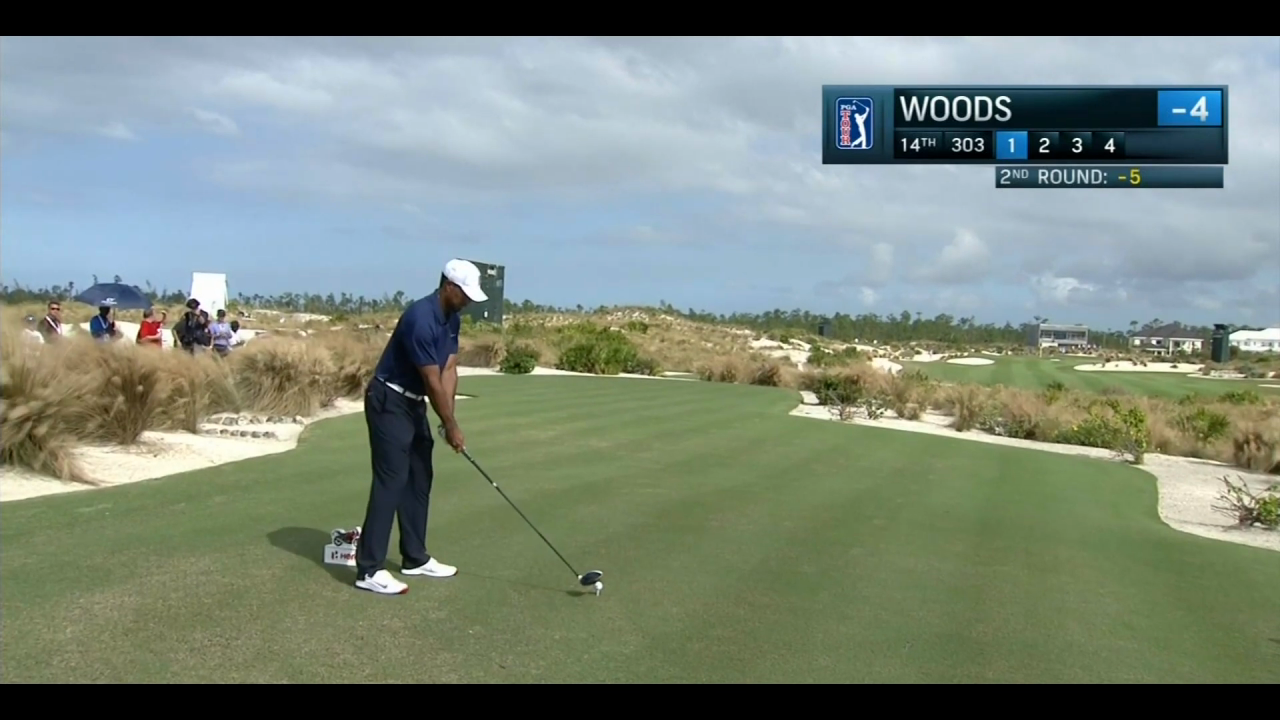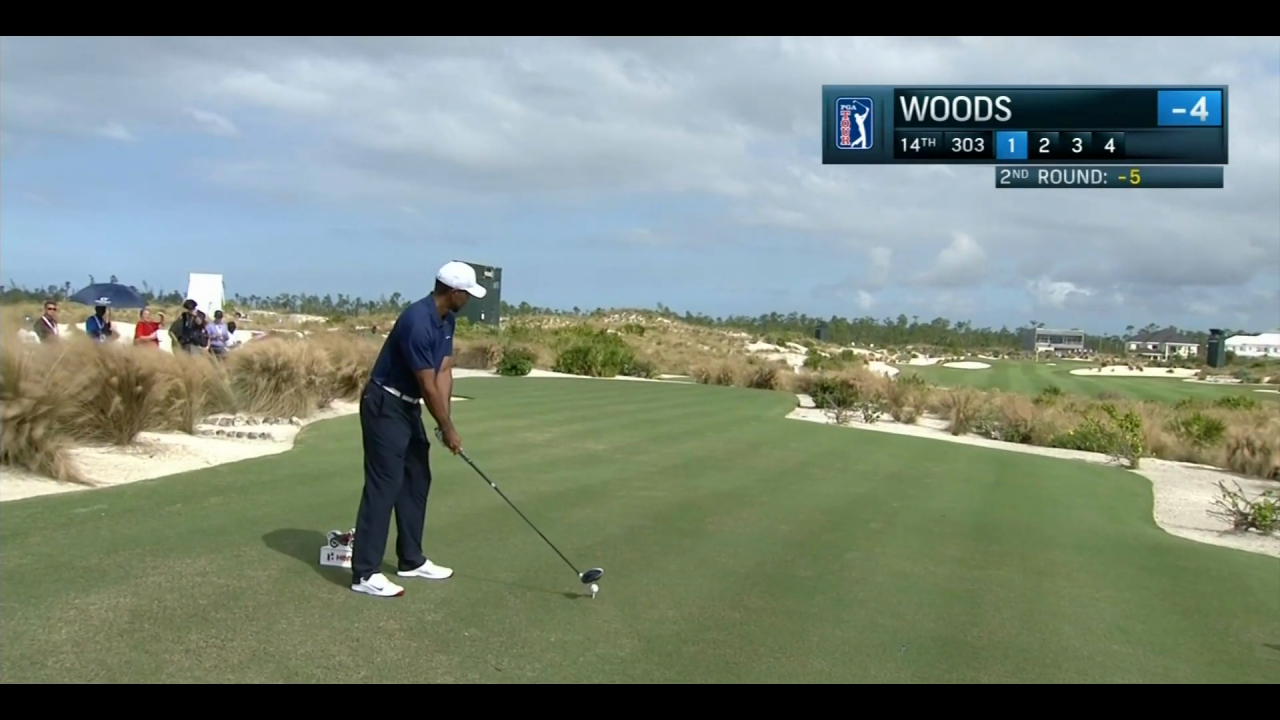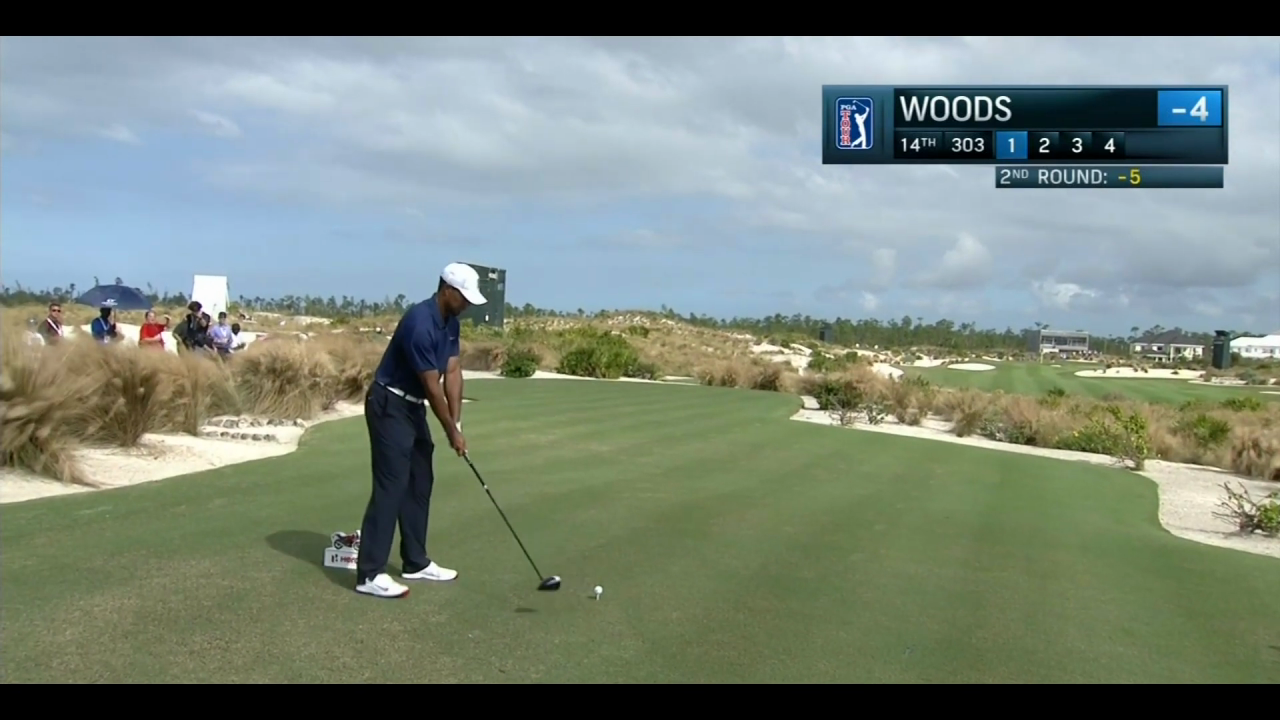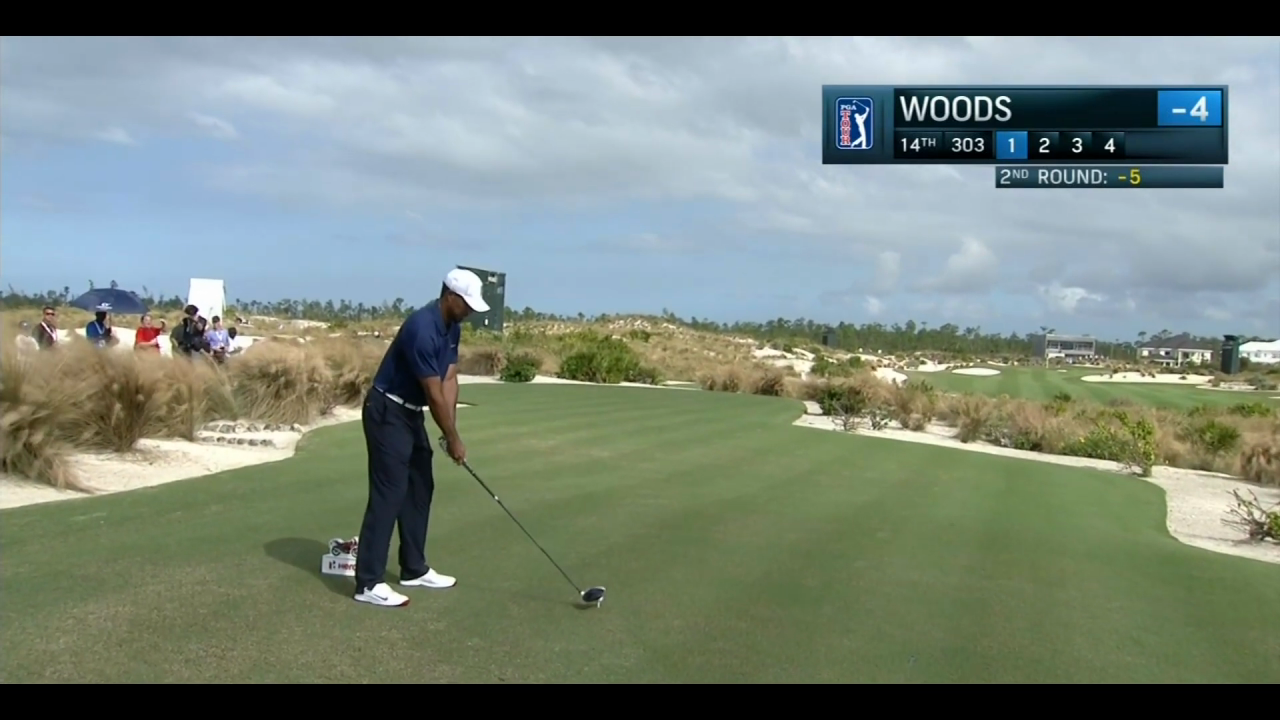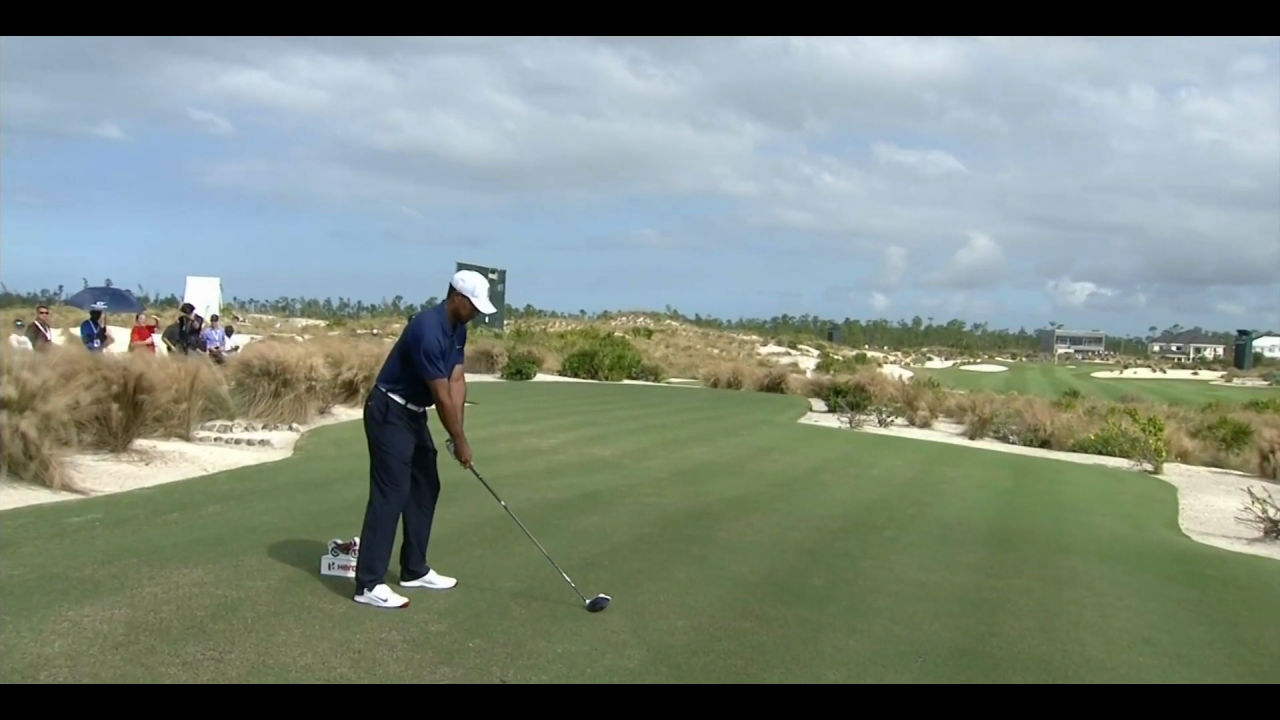
dt=1s
person 1, frame 1
left shoulder: (452, 319)
right shoulder: (421, 318)
left elbow: (449, 370)
right elbow: (432, 381)
left wrist: (450, 419)
right wrist: (451, 426)
left hip: (413, 403)
right hip: (389, 401)
left knee: (419, 479)
right knee: (391, 480)
left ankle: (415, 558)
right ankle: (369, 568)
person 1, frame 2
left shoulder: (447, 320)
right shoulder: (417, 323)
left elbow: (444, 372)
right elbow: (428, 385)
left wrist: (446, 421)
right wrist: (447, 429)
left hip: (409, 406)
right hip: (385, 405)
left knee: (417, 481)
right knee: (385, 484)
left ankle: (411, 560)
right ankle: (364, 572)
person 1, frame 3
left shoulder: (450, 322)
right shoulder: (419, 324)
left elbow: (452, 372)
right elbow: (432, 386)
left wrist: (456, 421)
right wrist: (451, 431)
left hip: (413, 407)
right hip: (389, 405)
left knee: (420, 483)
right knee: (391, 484)
left ankle: (415, 562)
right ankle: (370, 573)
person 1, frame 4
left shoulder: (452, 329)
right shoulder: (421, 329)
left elbow: (449, 380)
right elbow: (434, 393)
left wrist: (452, 431)
right wrist: (453, 439)
left hip: (411, 413)
right hip: (387, 412)
left knee: (420, 489)
right knee: (389, 492)
left ankle: (414, 569)
right ankle: (368, 583)
person 1, frame 5
left shoulder: (458, 329)
right shoulder: (428, 330)
left elbow: (457, 381)
right elbow: (442, 395)
left wrist: (458, 433)
right wrist: (460, 442)
left hip: (414, 413)
right hip: (389, 412)
left knee: (425, 488)
right knee: (391, 493)
left ankle: (414, 569)
right ankle: (369, 583)
